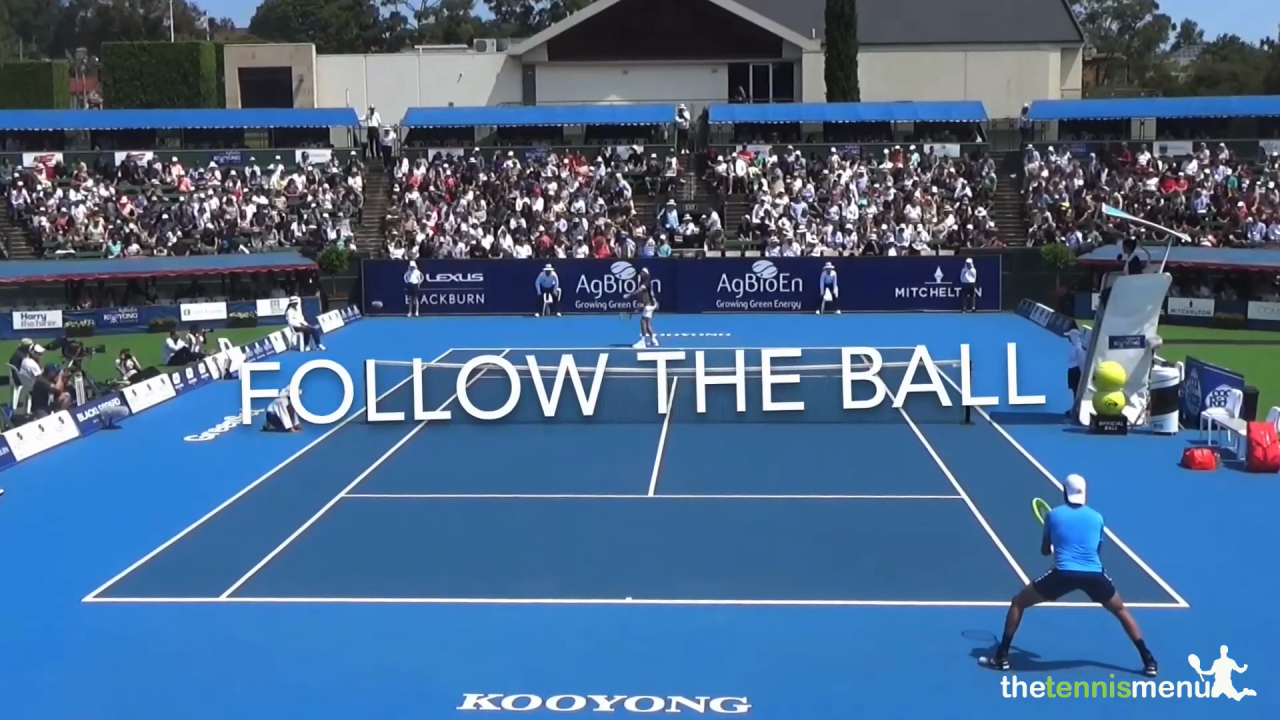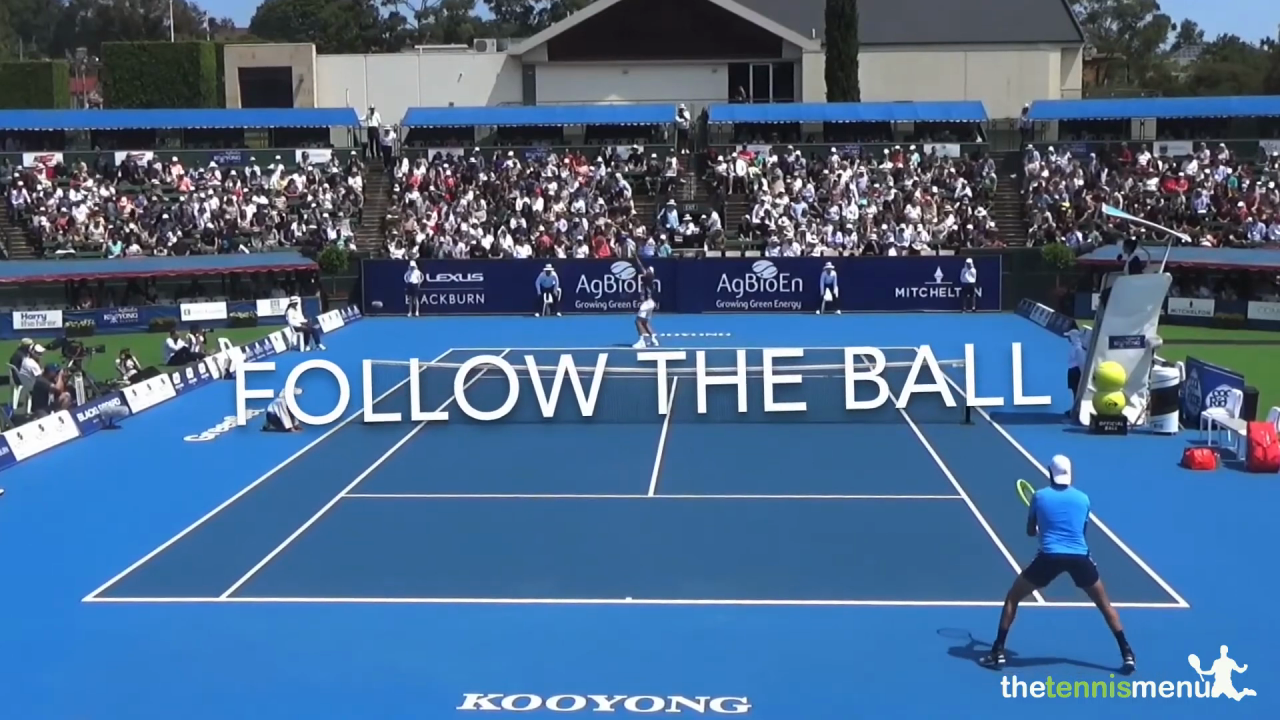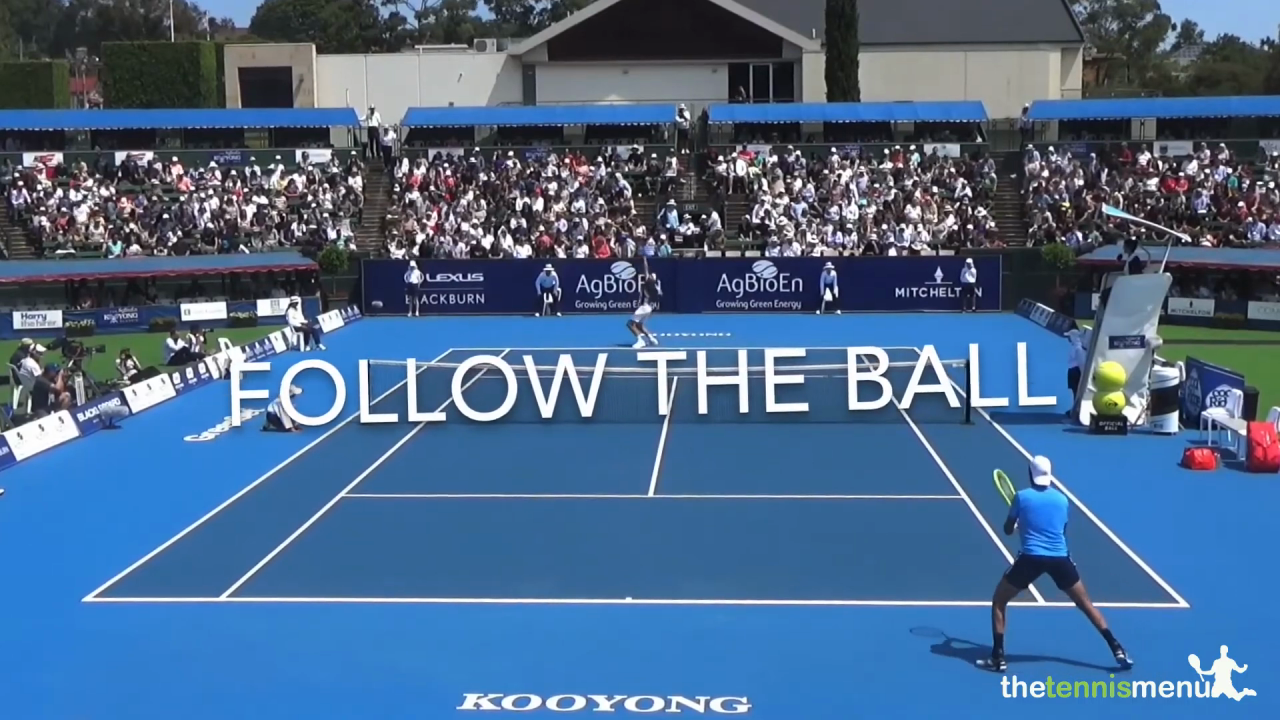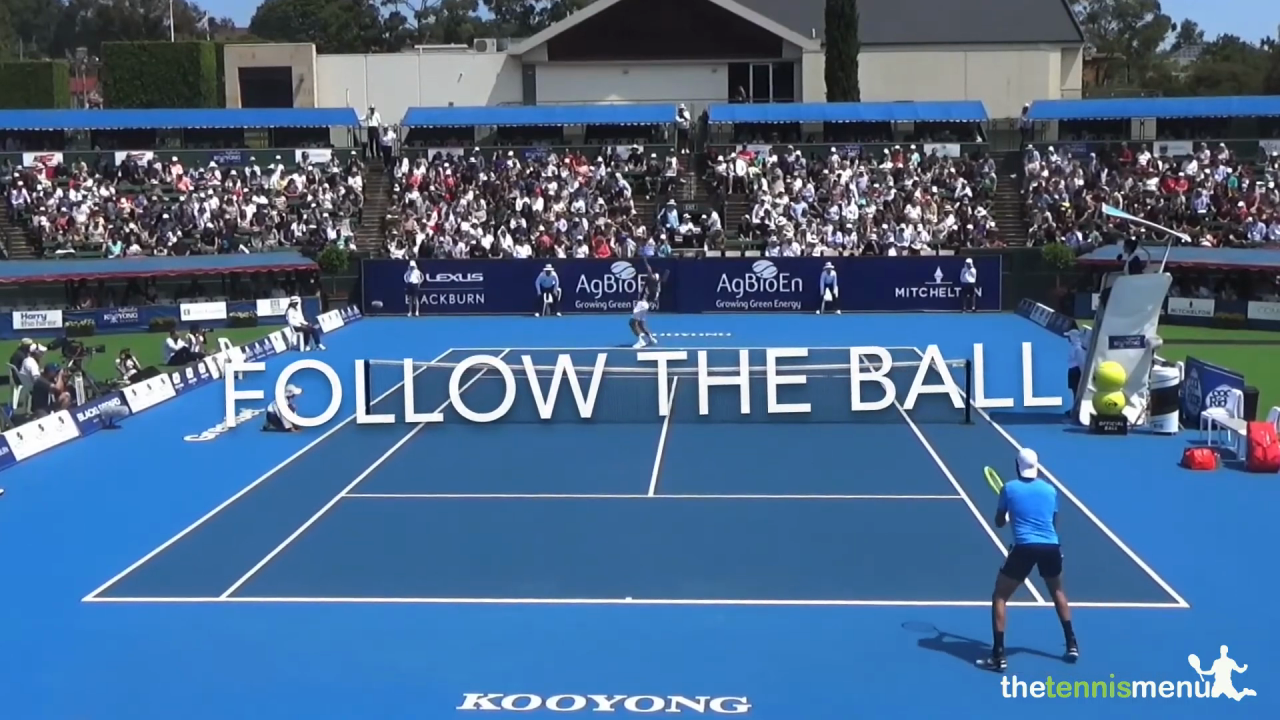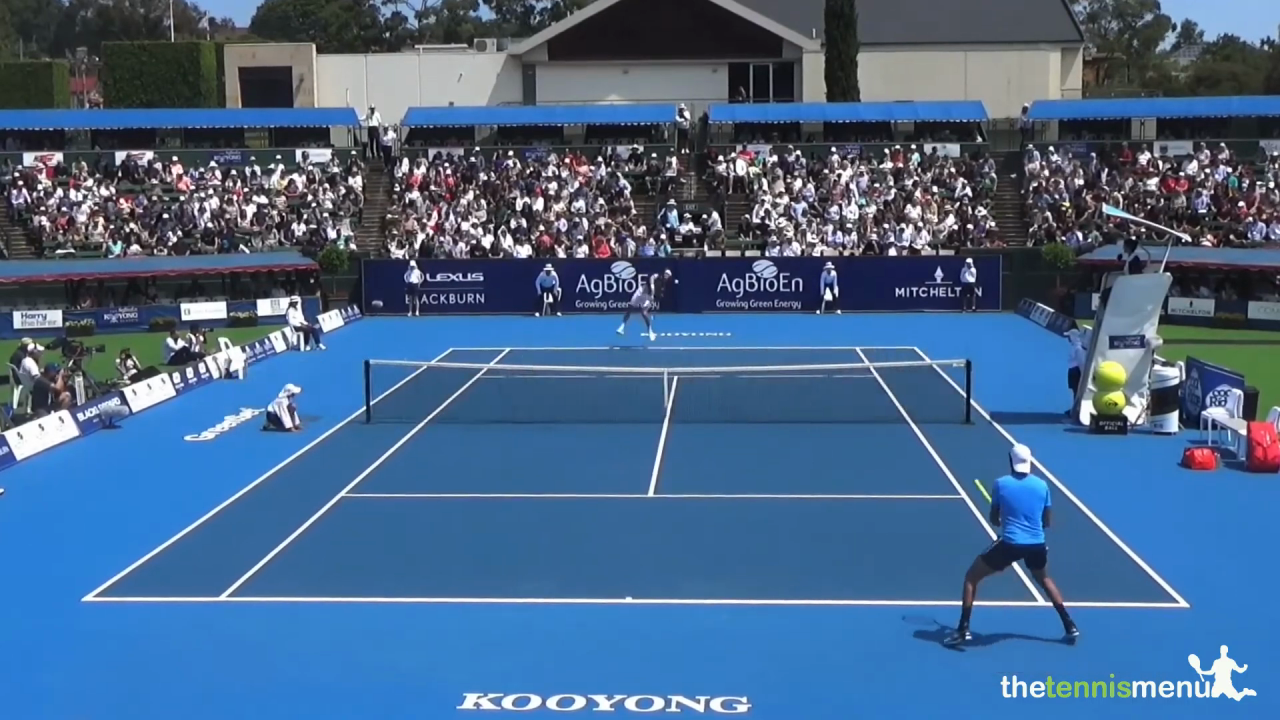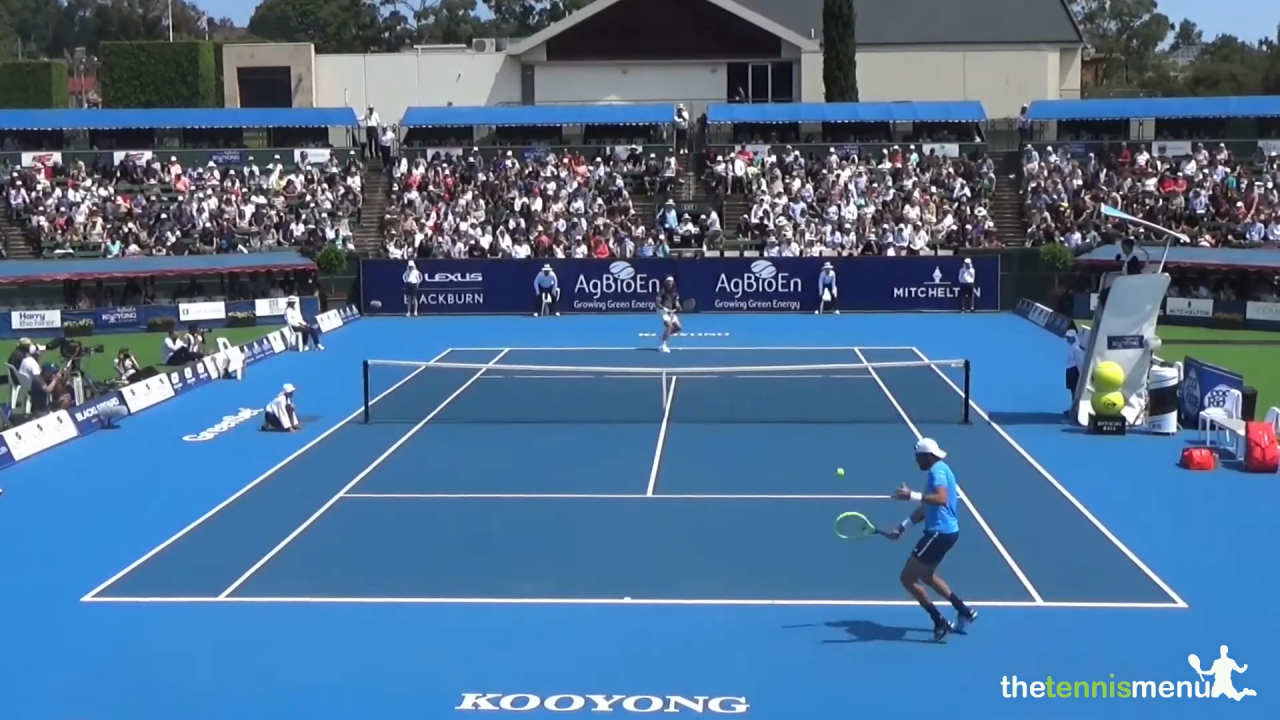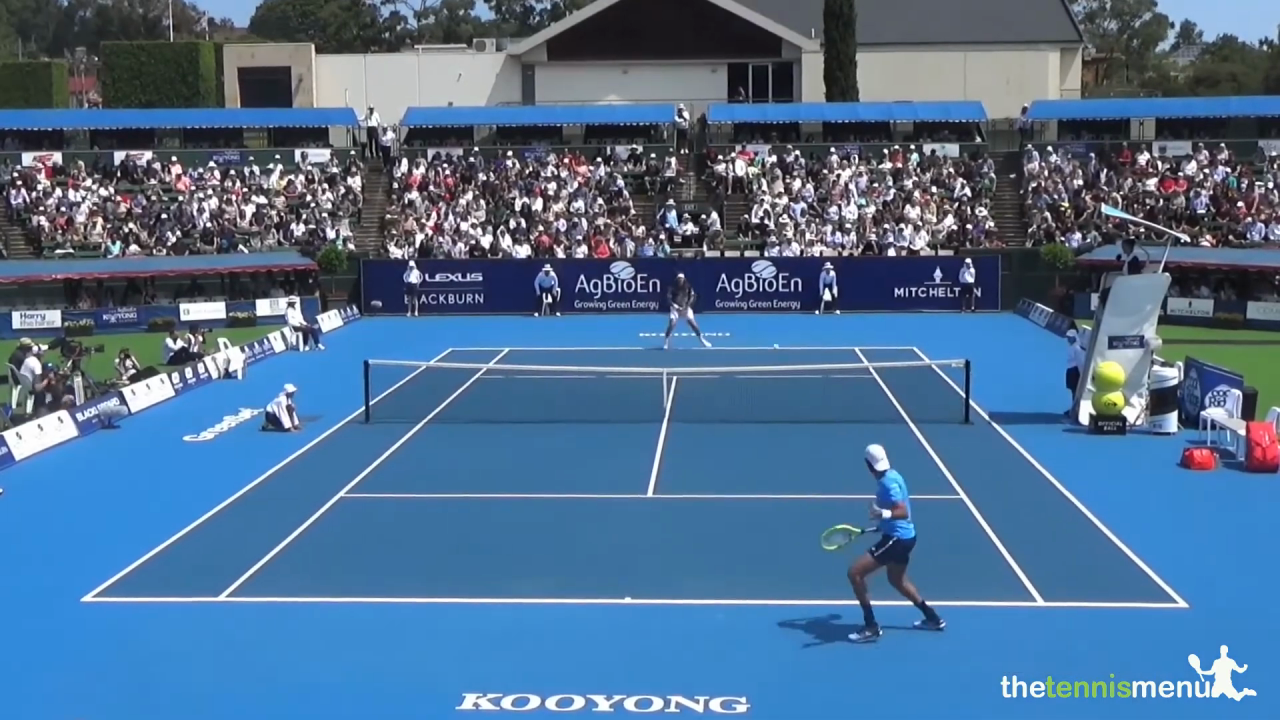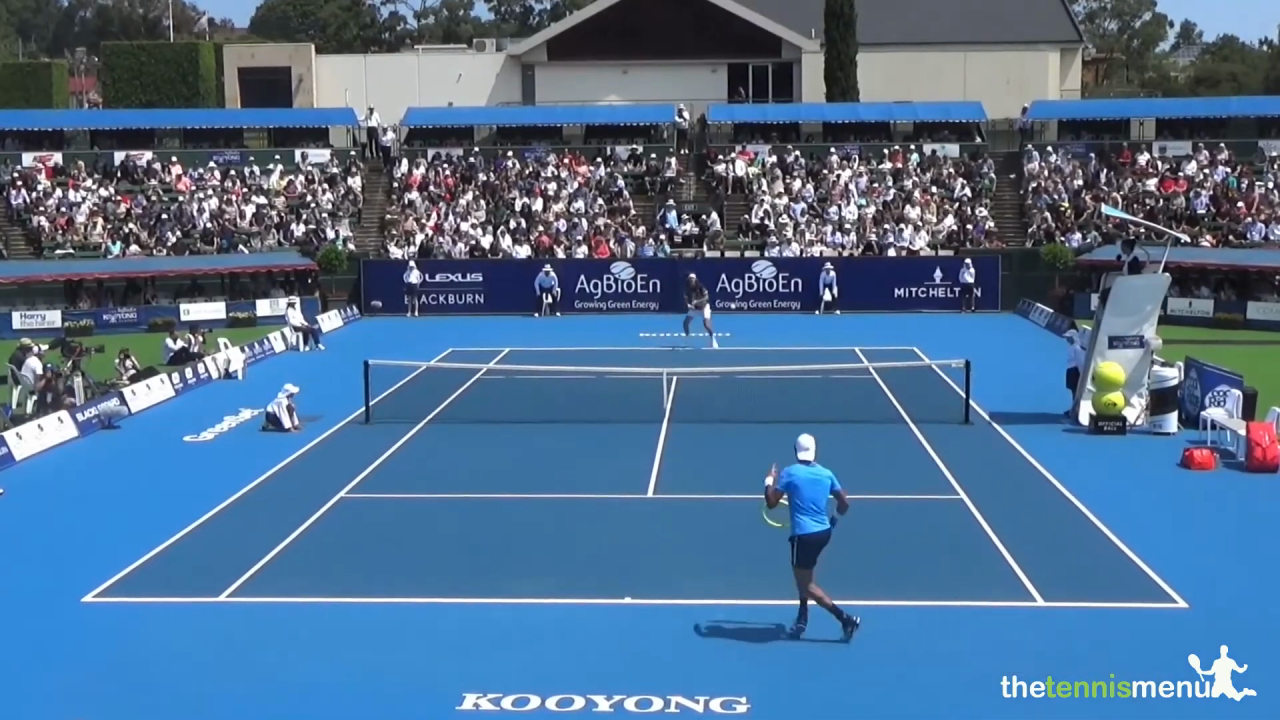
dt=0.3s
person 1, frame 1
left shoulder: (1054, 515)
right shoulder: (1096, 518)
left elbow: (1045, 550)
left hip: (1063, 573)
right hip: (1093, 574)
left knee: (1018, 603)
right knee: (1121, 611)
left ankle: (1001, 656)
right ankle: (1148, 662)
person 1, frame 2
left shoulder: (1039, 496)
right shoulder: (1082, 499)
left elbow: (1030, 531)
left hip: (1049, 556)
right hip: (1079, 557)
left knee: (1013, 598)
right knee: (1104, 603)
left ankle: (998, 652)
right ankle: (1127, 654)
person 1, frame 3
left shoulder: (1022, 497)
right shoulder: (1062, 499)
left elbow: (1007, 529)
left hip: (1031, 558)
right hip: (1060, 558)
left knee: (999, 600)
right knee: (1085, 604)
left ankle: (997, 657)
right ankle: (1117, 651)
person 1, frame 4
left shoulder: (1009, 489)
right shoulder: (1050, 490)
left elbow: (999, 522)
left hip: (1024, 548)
right hip: (1051, 547)
left knee: (999, 598)
right knee: (1057, 592)
left ankle: (998, 655)
right ankle: (1072, 645)
person 1, frame 5
left shoulder: (1002, 484)
right shoulder: (1042, 485)
left elbow: (994, 519)
right elbow: (1047, 521)
left hip: (1011, 544)
right hip: (1036, 544)
left knee: (971, 578)
right knee: (1044, 580)
left ankle: (963, 629)
right ankle: (1070, 627)
person 1, frame 6
left shoulder: (938, 471)
right shoulder: (937, 471)
left elbow: (942, 499)
right elbow: (925, 508)
left wrist: (912, 496)
right wrist: (903, 525)
left hip: (940, 533)
right hip: (947, 532)
left knee: (908, 578)
right knee: (926, 576)
left ankle: (941, 624)
right ankle: (964, 611)
person 1, frame 7
left shoulder: (888, 482)
right shoulder: (891, 477)
left elbow: (903, 512)
left wrist: (885, 514)
right wrist: (885, 523)
left hip: (896, 539)
right hip: (905, 536)
left knee: (855, 573)
right knee: (896, 580)
left ankle: (871, 626)
right ankle: (933, 618)
person 1, frame 8
left shoulder: (789, 472)
right shoulder: (826, 473)
left elbow: (771, 503)
right elbow: (844, 503)
left wrist: (770, 481)
right wrist: (835, 517)
left hip: (804, 535)
right hip: (824, 531)
left knee: (806, 585)
right knee: (805, 576)
left ankle: (846, 620)
right ankle: (802, 618)
